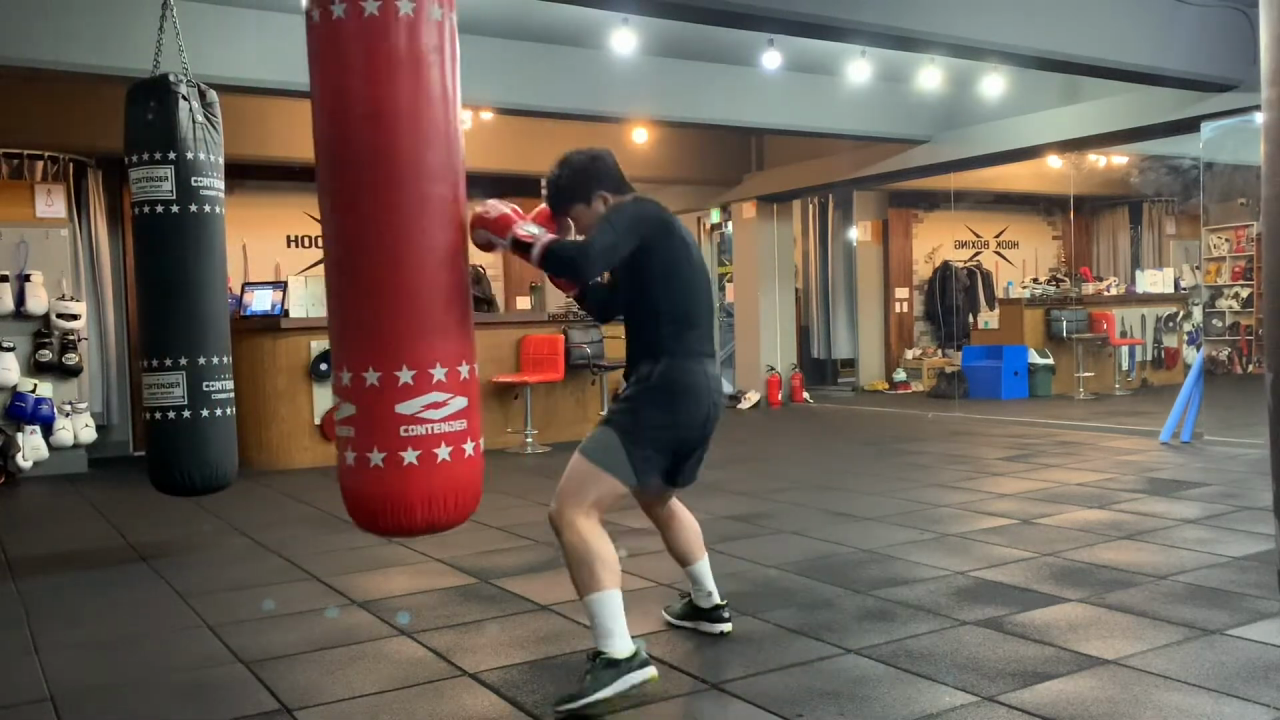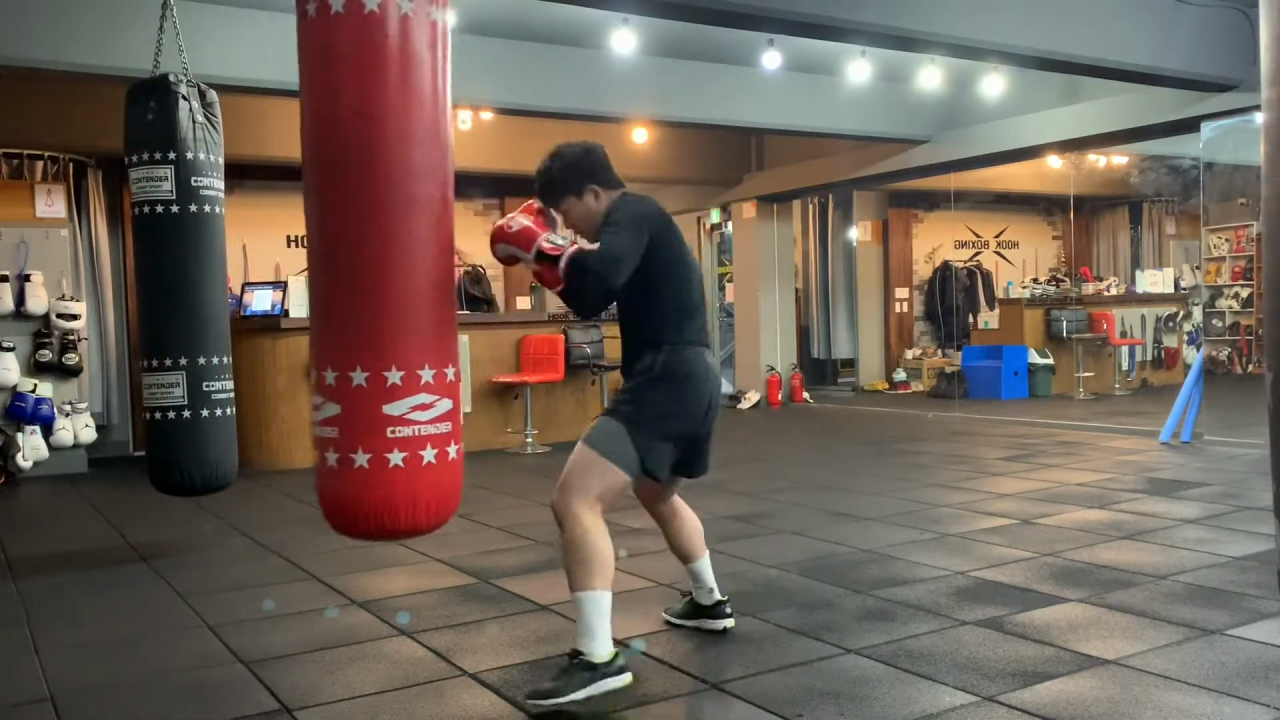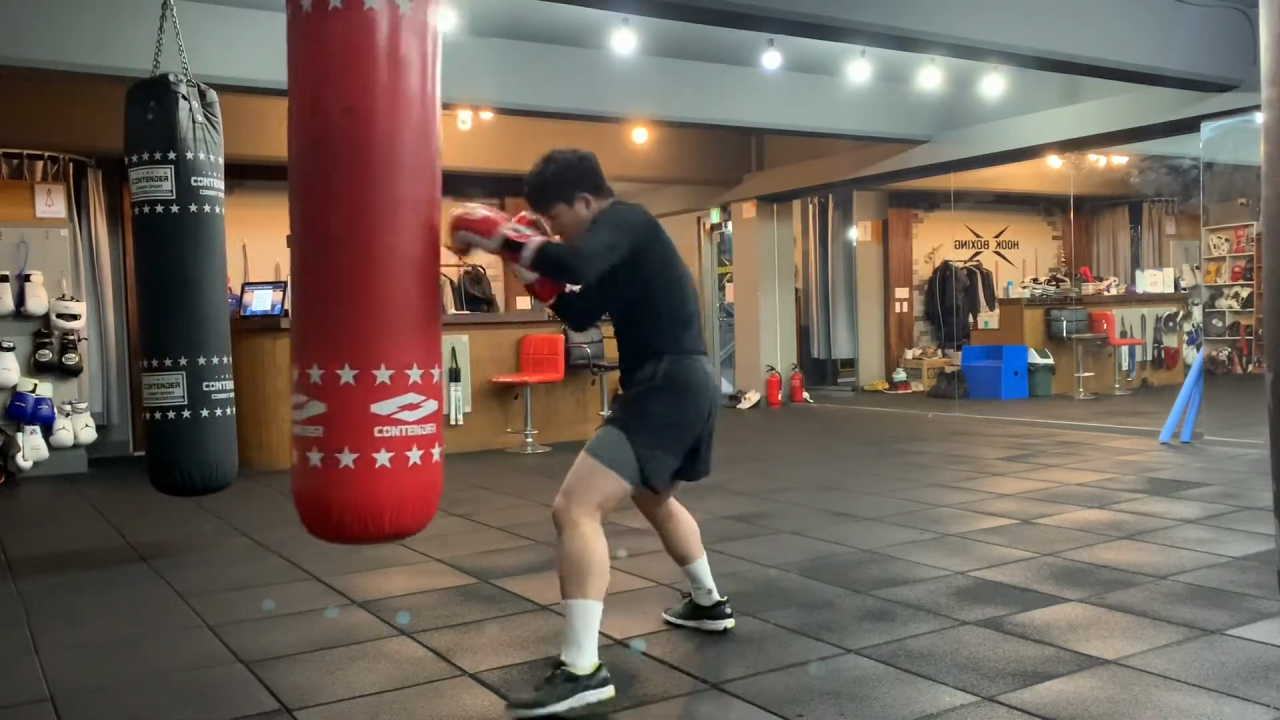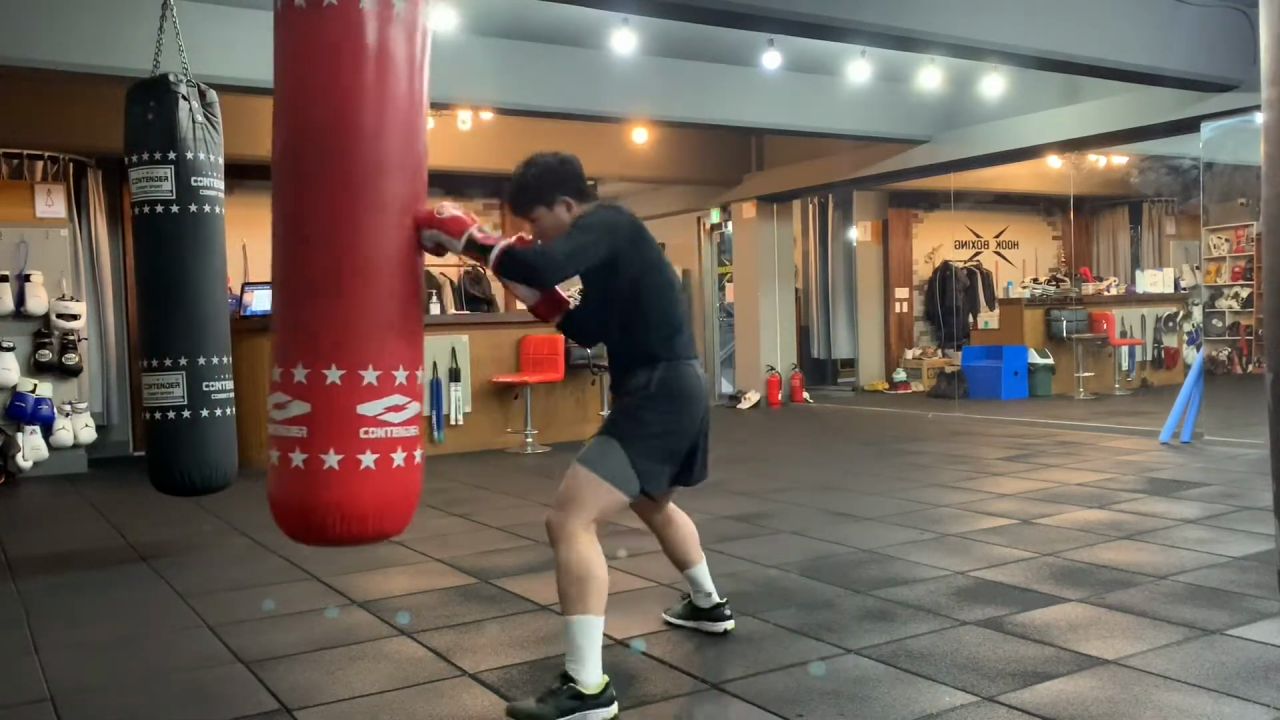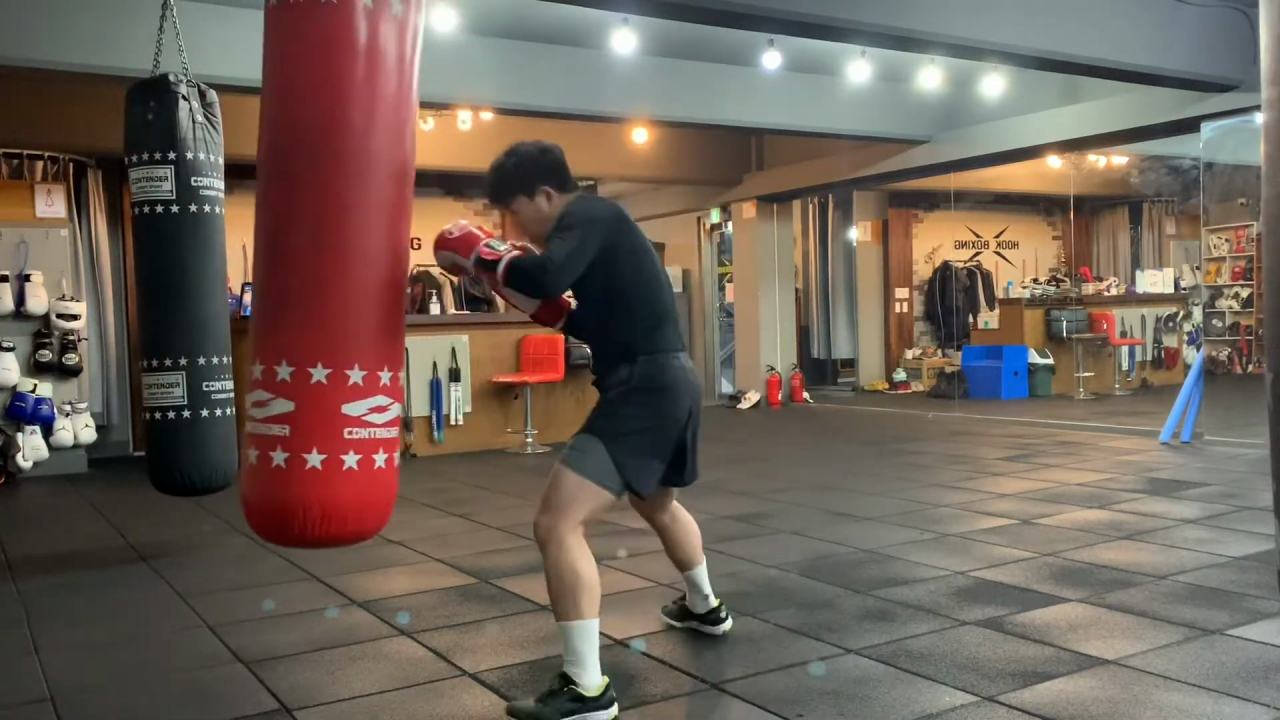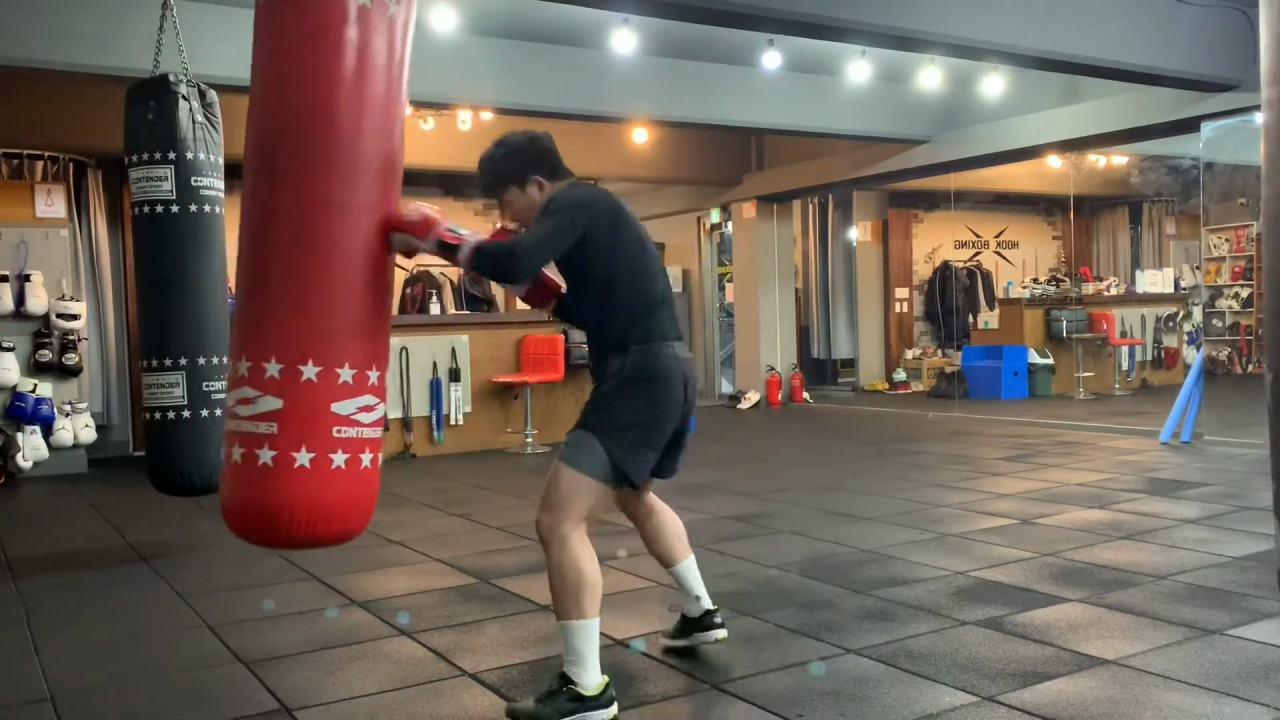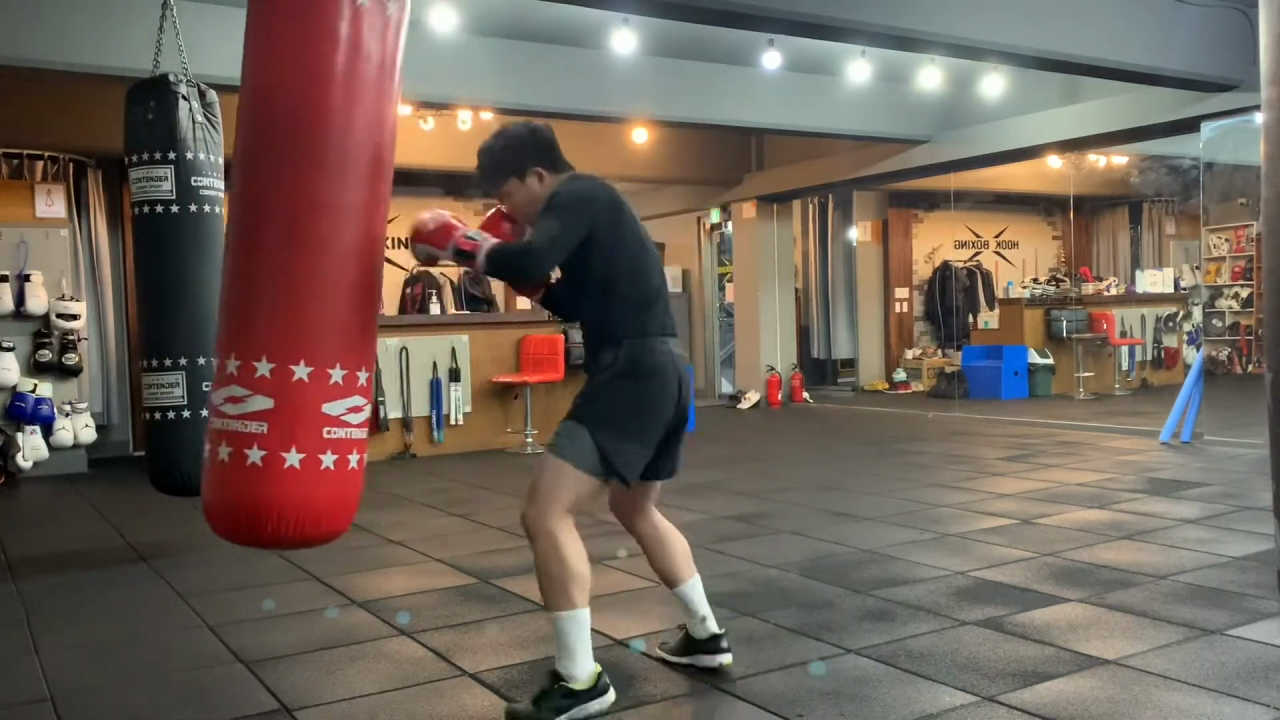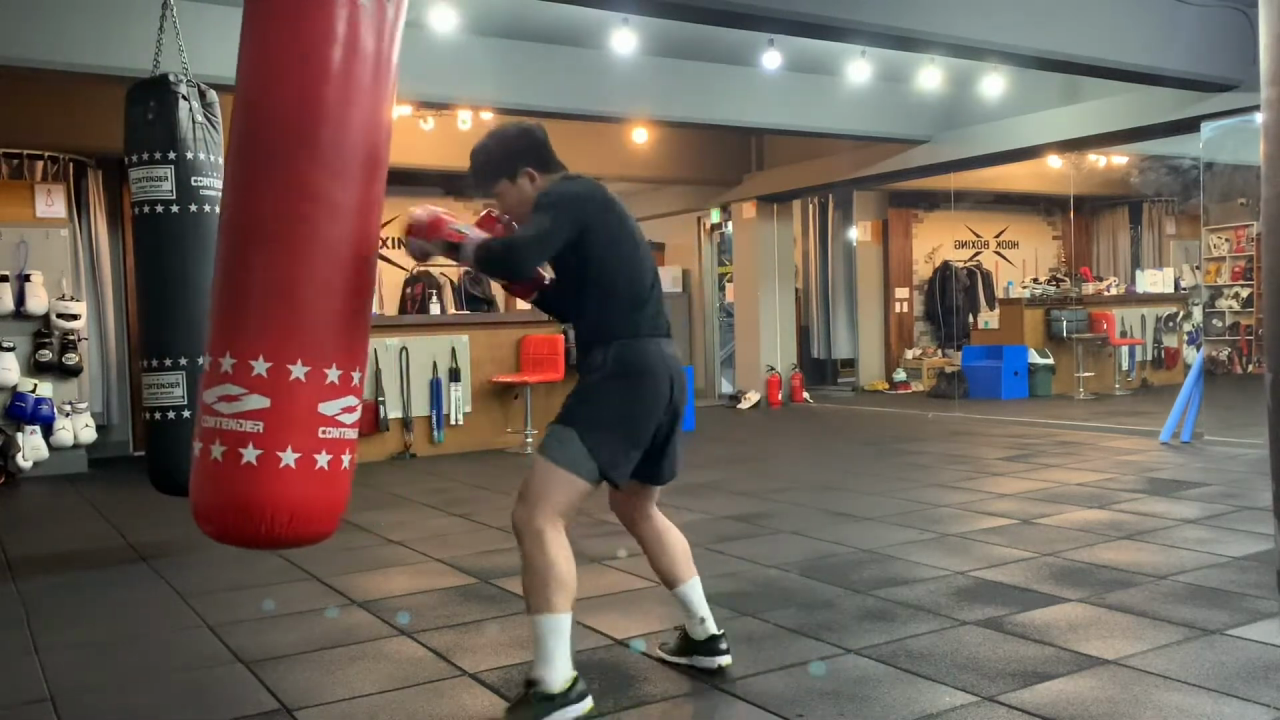
dt=0.1s
person 1, frame 1
left shoulder: (636, 216)
right shoulder: (654, 227)
left elbow: (584, 262)
right elbow: (606, 303)
left wrist: (520, 236)
right wrist: (560, 262)
left hip: (666, 386)
right hip: (700, 387)
left knee: (573, 511)
right knee: (657, 496)
left ankle: (618, 655)
right ankle: (708, 604)
person 1, frame 2
left shoulder: (634, 212)
right shoulder: (638, 224)
left elbow: (606, 273)
right elbow: (587, 301)
left wrist: (542, 246)
right wrist: (551, 258)
left hip: (667, 380)
right hip: (689, 379)
left knee: (575, 501)
right knee: (655, 492)
left ankle: (597, 657)
right ankle: (708, 601)
person 1, frame 3
left shoulder: (622, 220)
right shoulder: (625, 233)
left elbow: (574, 265)
right elbow: (581, 313)
left wrist: (504, 240)
right wrist: (538, 273)
left hip: (666, 387)
right hip: (688, 385)
left knee: (575, 510)
right knee: (655, 496)
left ankle: (581, 669)
right ankle: (708, 603)
person 1, frame 4
left shoulder: (604, 225)
right shoulder: (607, 237)
left elbow: (543, 266)
right elbow: (590, 328)
left wrist: (469, 238)
right wrist: (544, 304)
left hip: (659, 394)
right hip: (679, 390)
left knee: (570, 521)
right knee: (653, 503)
right ankle: (708, 605)
person 1, frame 5
left shoulder: (588, 215)
right shoulder: (598, 227)
left elbow: (549, 274)
left wrist: (490, 260)
right wrist: (550, 307)
left hip: (643, 389)
right hip: (668, 383)
left knee: (558, 523)
right knee: (654, 501)
right ankle: (705, 606)
person 1, frame 6
left shoulder: (576, 203)
right shoulder: (592, 212)
left elbow: (515, 263)
right wrist: (549, 296)
left hip: (640, 377)
right hip: (664, 371)
left knee: (560, 521)
right knee: (637, 497)
right ankle: (700, 613)
person 1, frame 7
left shoulder: (578, 196)
right shoulder: (593, 206)
left elbow: (531, 262)
left wrist: (460, 244)
right wrist: (539, 284)
left hip: (631, 372)
right hip: (658, 369)
left knee: (546, 513)
right knee: (635, 508)
right ankle: (705, 634)
person 1, frame 8
left shoulder: (569, 197)
right shoulder: (593, 206)
left elbow: (518, 258)
left wrist: (449, 240)
right wrist: (525, 282)
left hip: (620, 372)
right hip: (655, 368)
left knee: (536, 516)
right knee: (635, 508)
right ankle: (704, 636)
